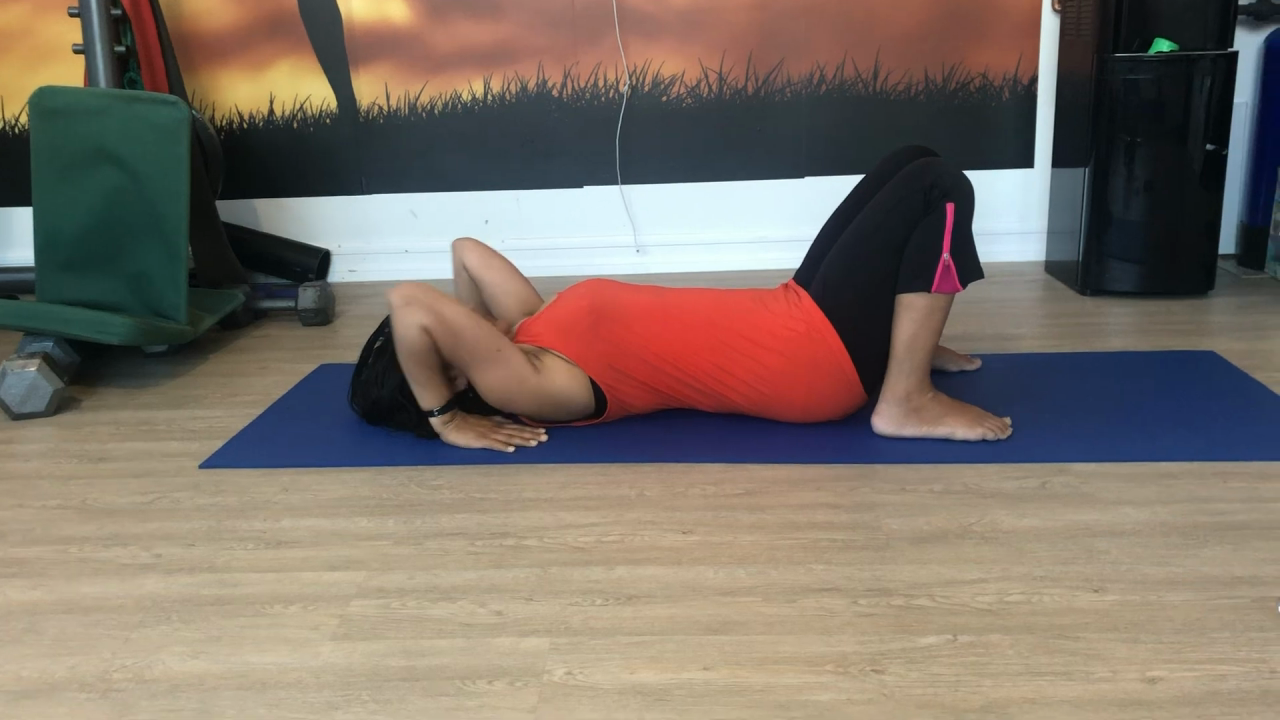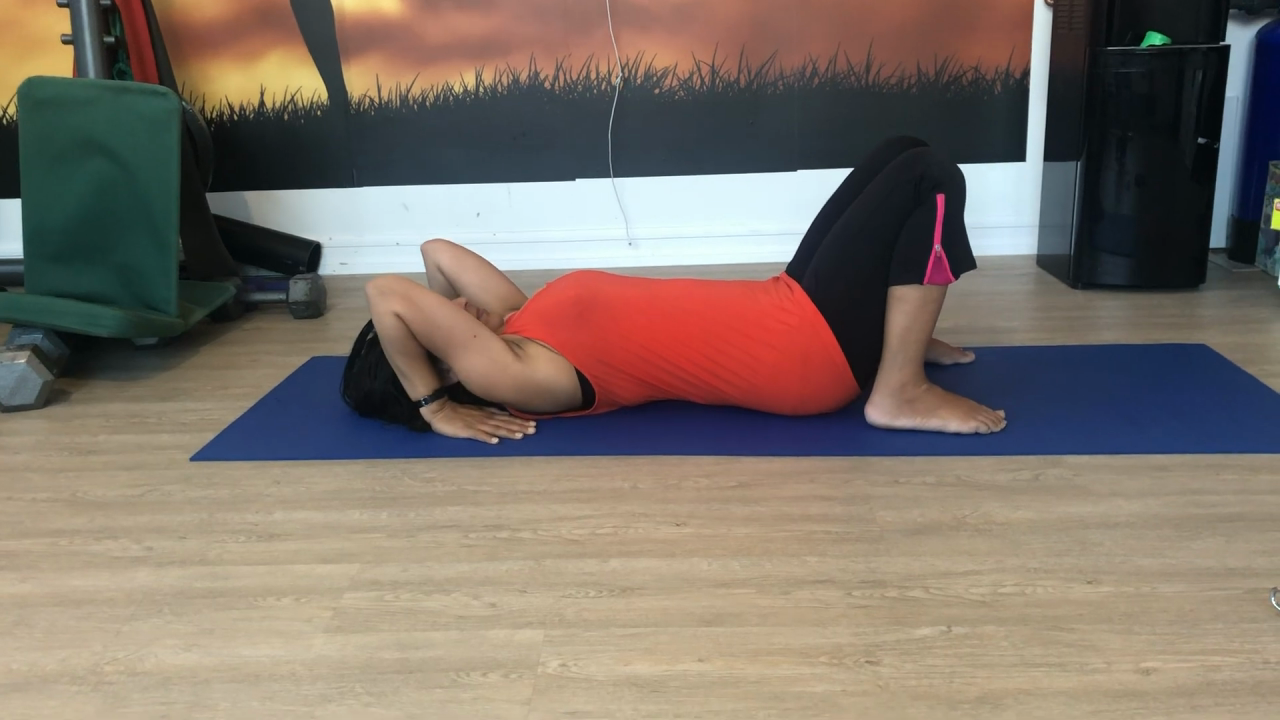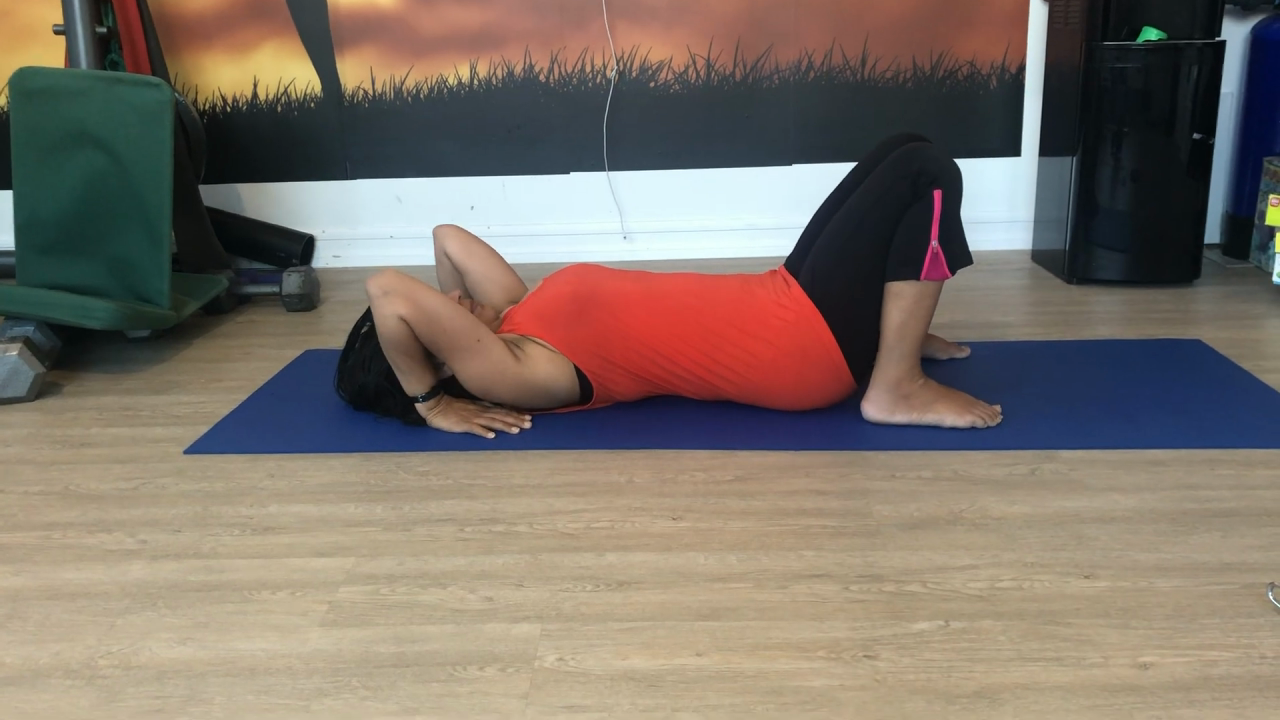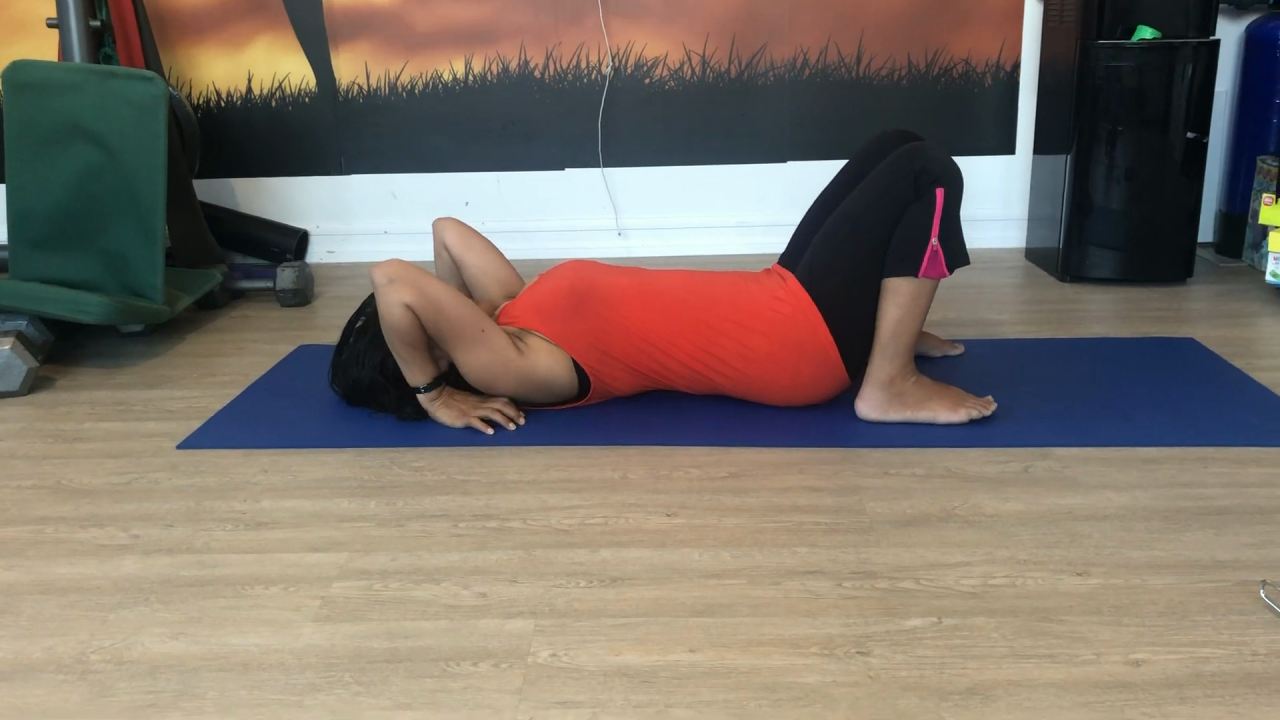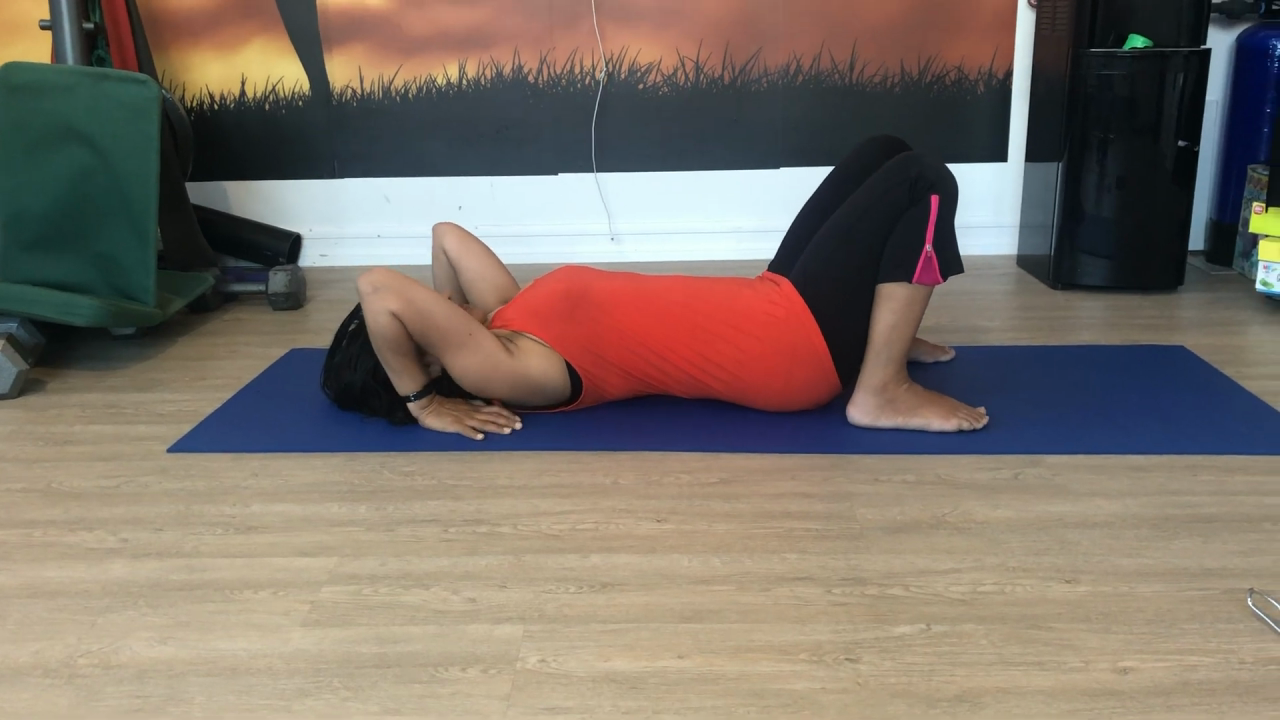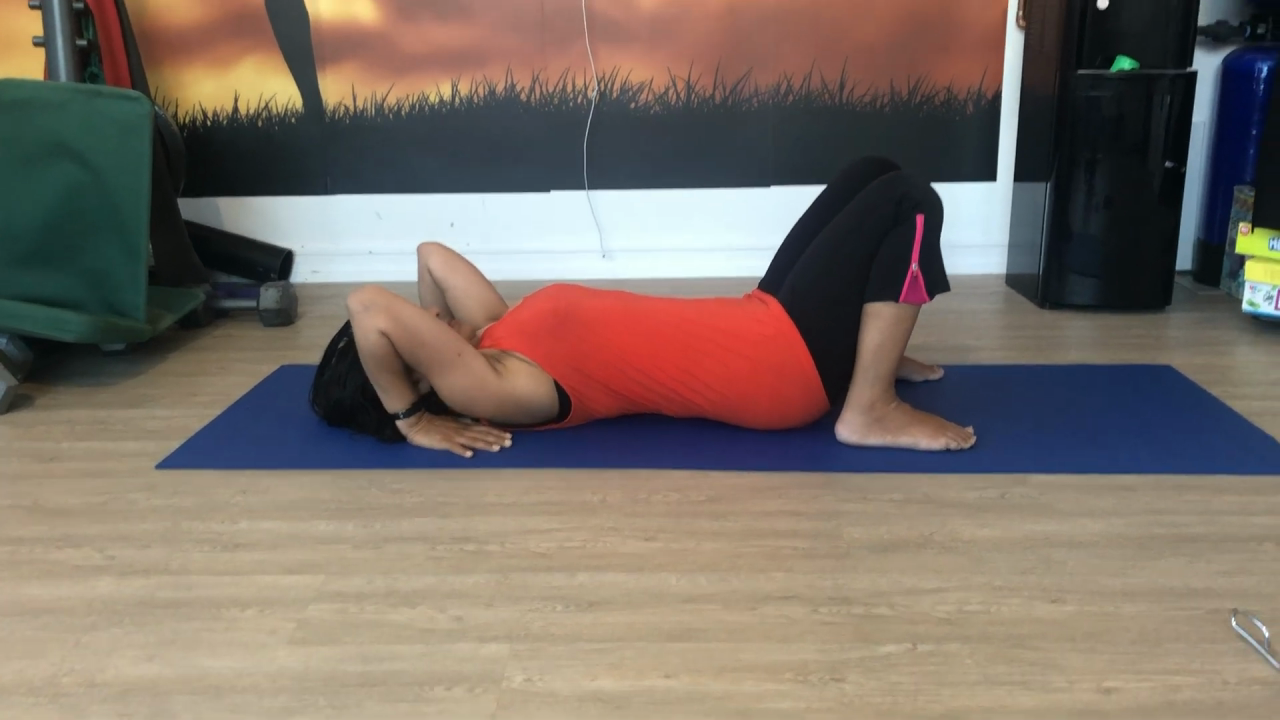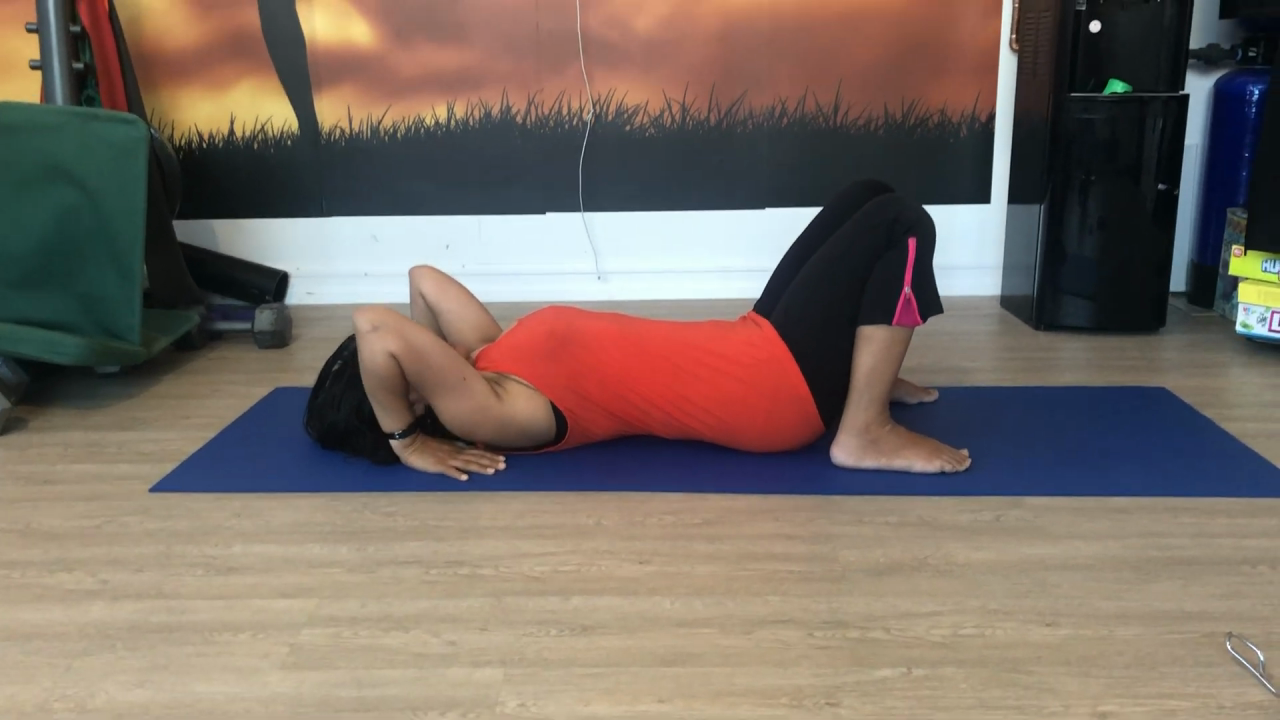
dt=0.3s
person 1, frame 1
left shoulder: (524, 335)
right shoulder: (524, 385)
left elbow: (468, 250)
right wrist: (446, 420)
left hip: (799, 320)
right hip: (817, 363)
left knee: (914, 165)
right knee: (940, 189)
left ankle: (910, 342)
right ankle: (907, 401)
person 1, frame 2
left shoulder: (514, 325)
right shoulder: (513, 374)
left elbow: (435, 251)
right wrist: (436, 409)
left hip: (788, 307)
right hip: (809, 356)
left knee: (903, 154)
right knee: (929, 178)
left ankle: (901, 334)
right ankle: (903, 393)
person 1, frame 3
left shoulder: (510, 321)
right shoulder: (511, 374)
left elbow: (449, 236)
right wrist: (432, 406)
left hip: (787, 303)
right hip: (804, 350)
left knee: (906, 152)
right knee: (928, 173)
left ankle: (897, 328)
right ankle: (898, 387)
person 1, frame 4
left shoulder: (508, 315)
right shoulder: (513, 369)
left elbow: (448, 229)
right wrist: (435, 396)
left hip: (780, 300)
right hip: (800, 346)
left knee: (898, 148)
right knee: (929, 172)
left ankle: (890, 325)
right ankle: (891, 386)
person 1, frame 5
left shoulder: (503, 321)
right shoulder: (498, 371)
left elbow: (448, 234)
right wrist: (424, 404)
left hip: (776, 310)
right hip: (793, 353)
left knee: (886, 154)
right knee: (925, 181)
left ankle: (883, 330)
right ankle: (883, 392)
person 1, frame 6
left shoulder: (490, 339)
right shoulder: (491, 388)
left elbow: (433, 253)
right wrist: (412, 420)
left hip: (761, 326)
right hip: (780, 371)
left knee: (875, 176)
right knee: (908, 201)
left ankle: (872, 350)
right ankle: (870, 410)
person 1, frame 7
left shoulder: (486, 359)
right shoulder: (487, 412)
left elbow: (423, 277)
right wrist: (409, 444)
left hip: (760, 350)
right hip: (775, 393)
left knee: (870, 199)
right knee: (900, 224)
left ankle: (867, 374)
right ankle: (867, 435)
